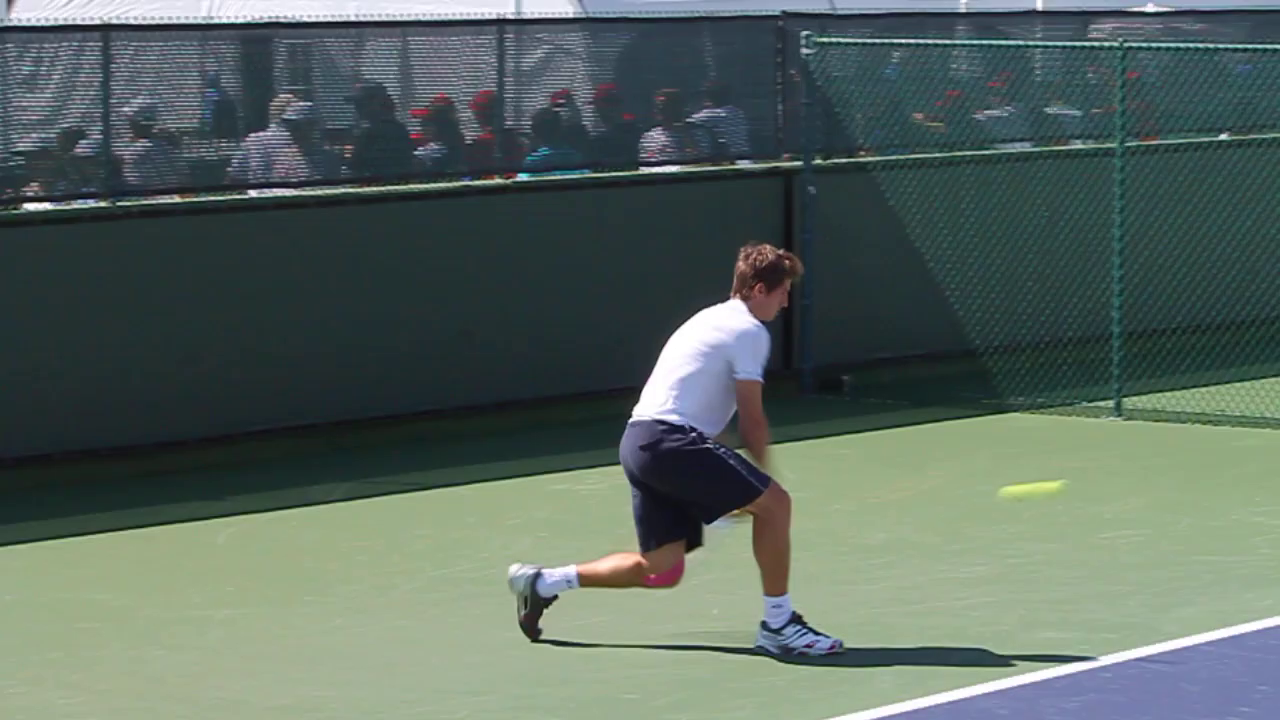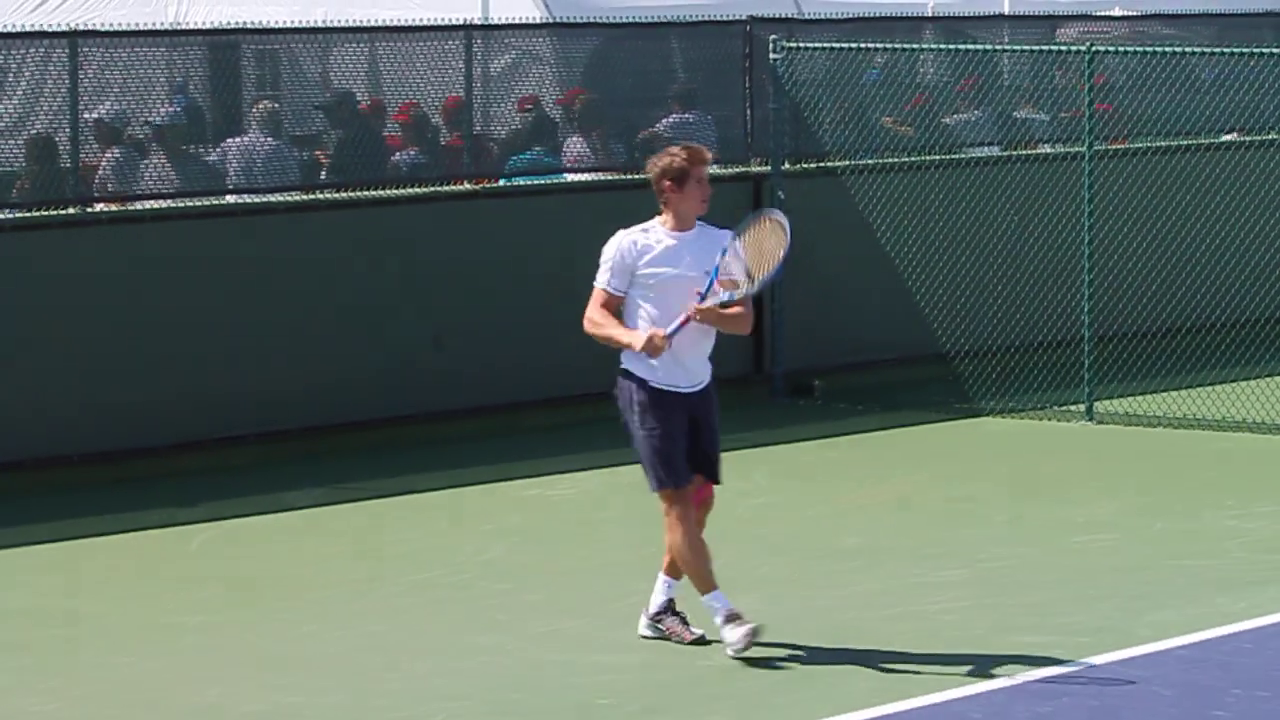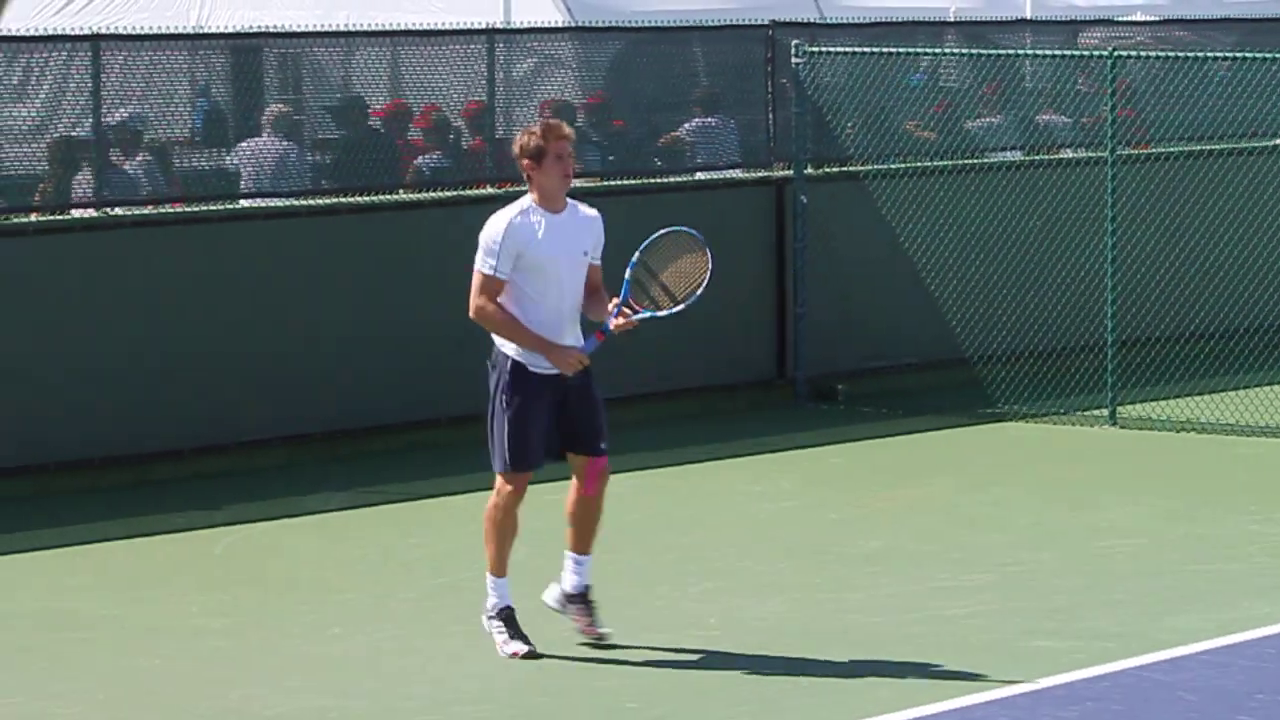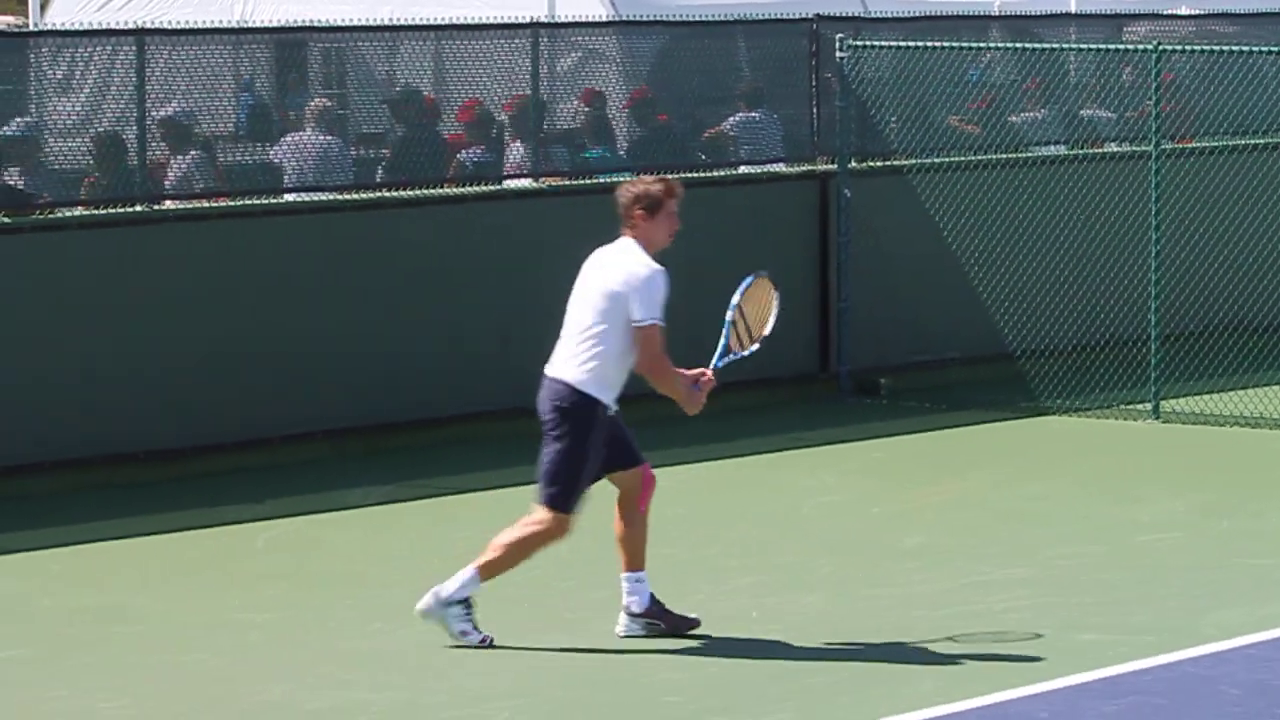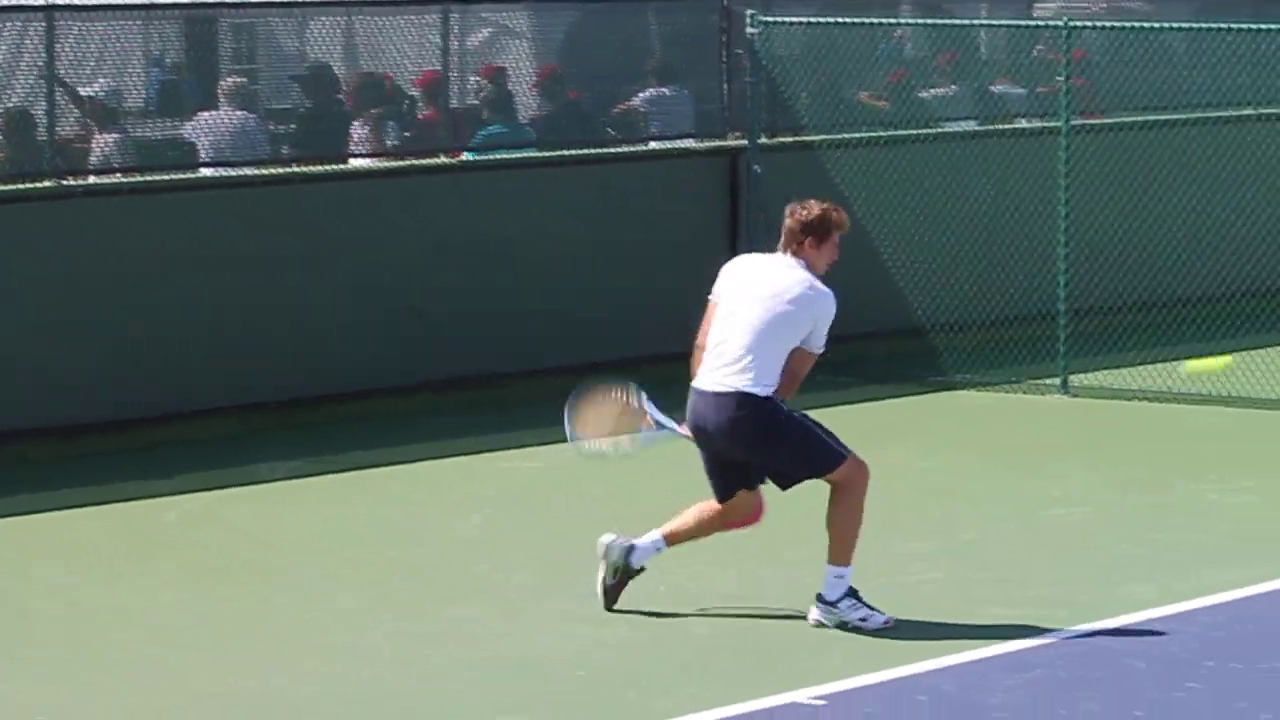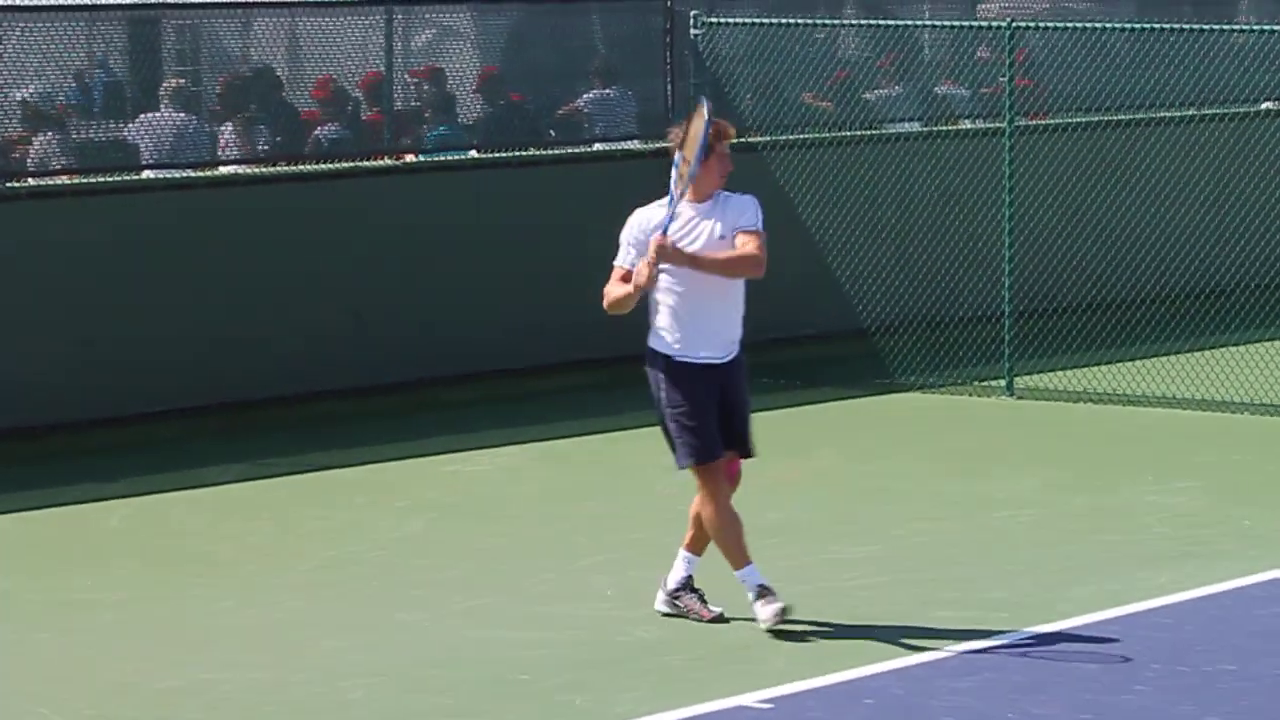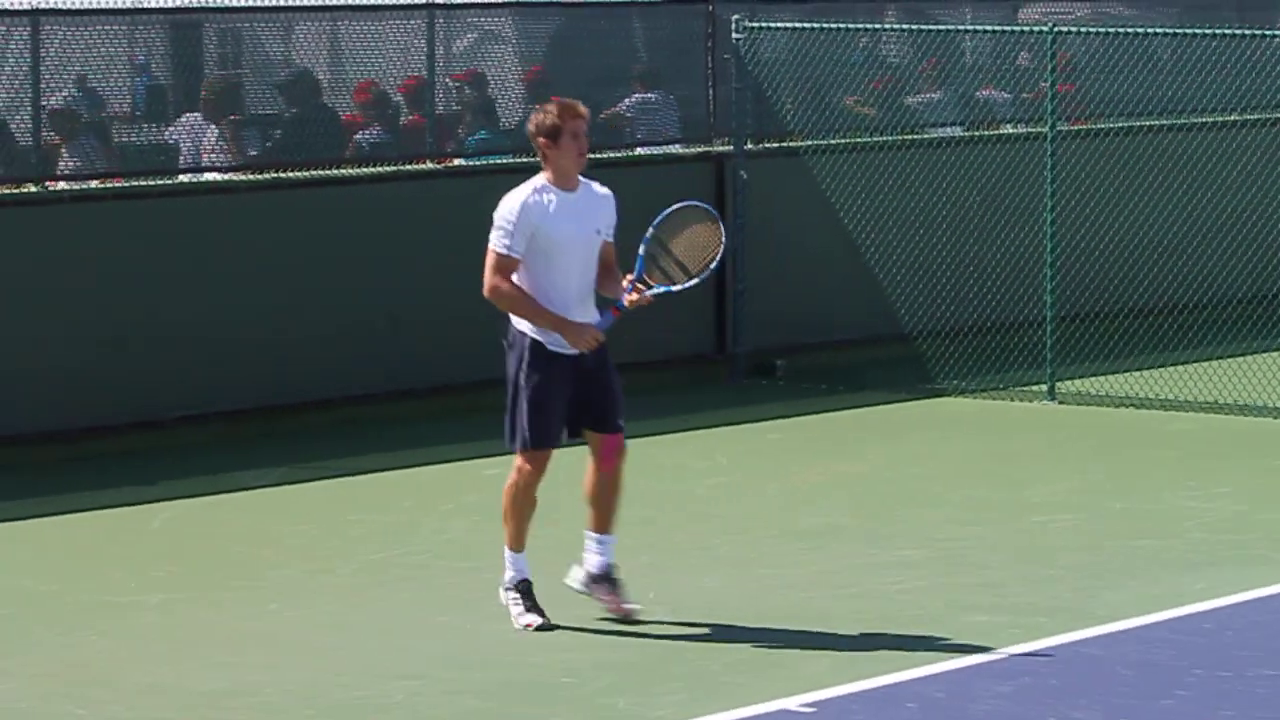
dt=0.7s
person 1, frame 1
left shoulder: (731, 329)
right shoulder: (750, 334)
right elbow: (752, 422)
right wrist: (767, 472)
left hip: (647, 445)
right hip: (667, 439)
left knee: (661, 571)
right knee: (774, 503)
left ankle: (542, 582)
right ankle: (778, 621)
person 1, frame 2
left shoulder: (721, 244)
right shoulder: (627, 245)
left elbow: (744, 319)
right elbow: (594, 318)
left wrist: (714, 316)
right wrist: (633, 336)
left hip: (697, 388)
right hip: (648, 388)
left knee: (700, 500)
right knee: (679, 503)
left ankle: (659, 609)
right ankle: (723, 615)
person 1, frame 3
left shoulder: (589, 221)
right shoulder: (507, 227)
right elbow: (481, 306)
left wrist: (608, 311)
right wrist: (551, 349)
left hip: (571, 367)
right hip: (521, 369)
left knee: (593, 472)
right knee: (512, 487)
left ankle: (574, 588)
right ankle: (499, 607)
person 1, frame 4
left shoulder: (609, 258)
right shoulder: (648, 274)
right elbow: (652, 362)
left wrist: (682, 377)
right wrist: (686, 395)
left hip: (584, 399)
right hip: (578, 400)
left knee: (639, 482)
right knee: (553, 520)
left ankle: (638, 606)
right ankle: (452, 597)
person 1, frame 5
left shoulder: (740, 266)
right shoulder: (819, 297)
left elbow: (703, 341)
right elbow: (792, 376)
left hip: (704, 406)
right hip: (744, 407)
left knee: (738, 508)
right knee: (853, 475)
left ankle: (634, 551)
right ankle: (835, 597)
person 1, frame 6
left shoulder: (741, 206)
right shoulder: (644, 224)
left elbow: (754, 263)
right elbow: (611, 299)
left wrist: (685, 257)
right wrist: (635, 286)
left hip: (725, 362)
right hip: (675, 365)
left knee: (726, 477)
right knee: (711, 481)
left ankle: (677, 584)
right ankle: (756, 589)
person 1, frame 7
left shoulder: (602, 199)
right shoulder: (521, 206)
right elbow: (495, 285)
left wrist: (622, 289)
right wrist: (564, 327)
left hip: (586, 344)
right hip: (537, 347)
left knee: (610, 451)
right knee: (530, 465)
left ankle: (599, 567)
right ankle: (517, 580)
